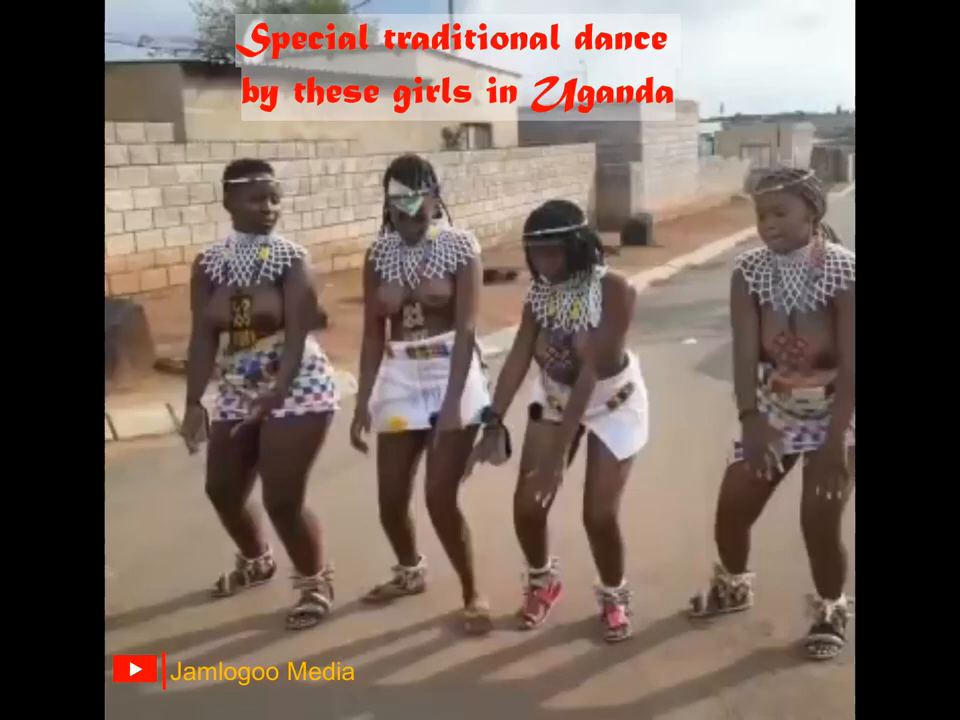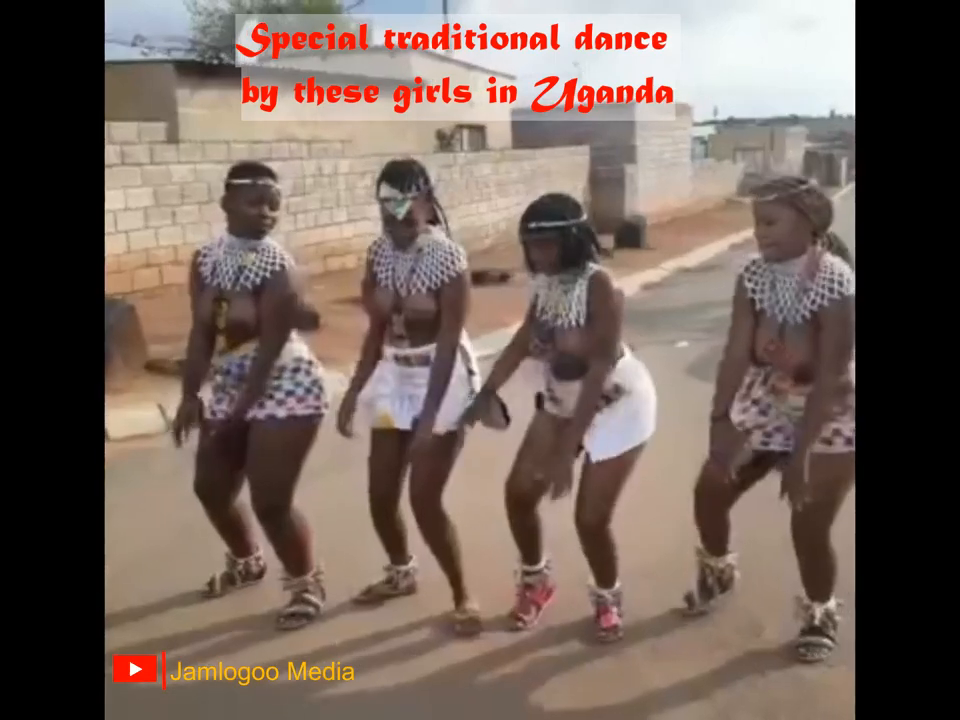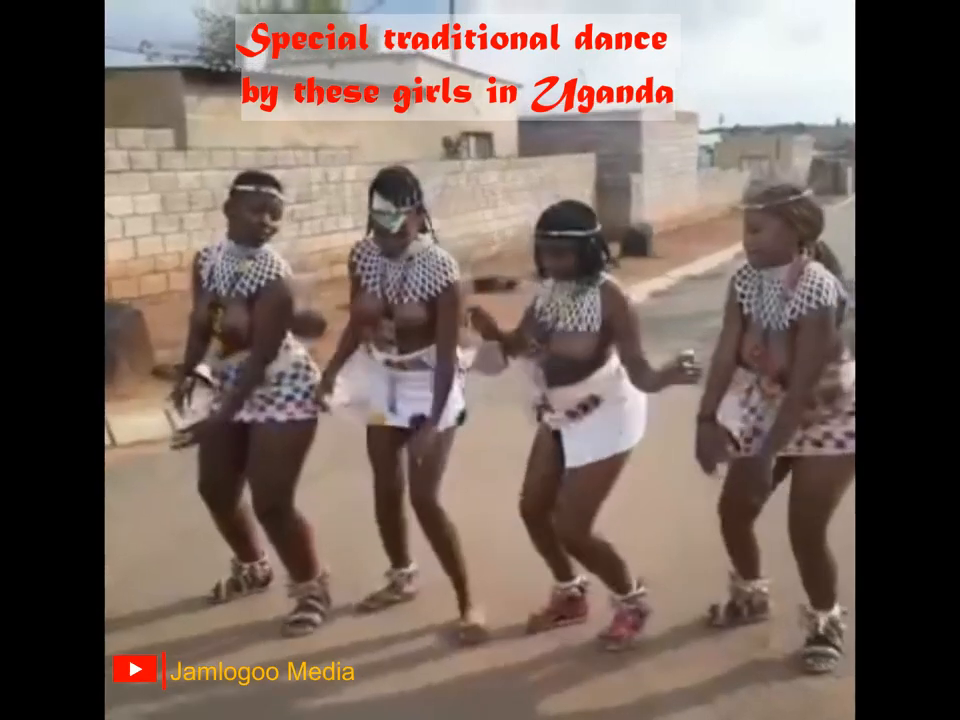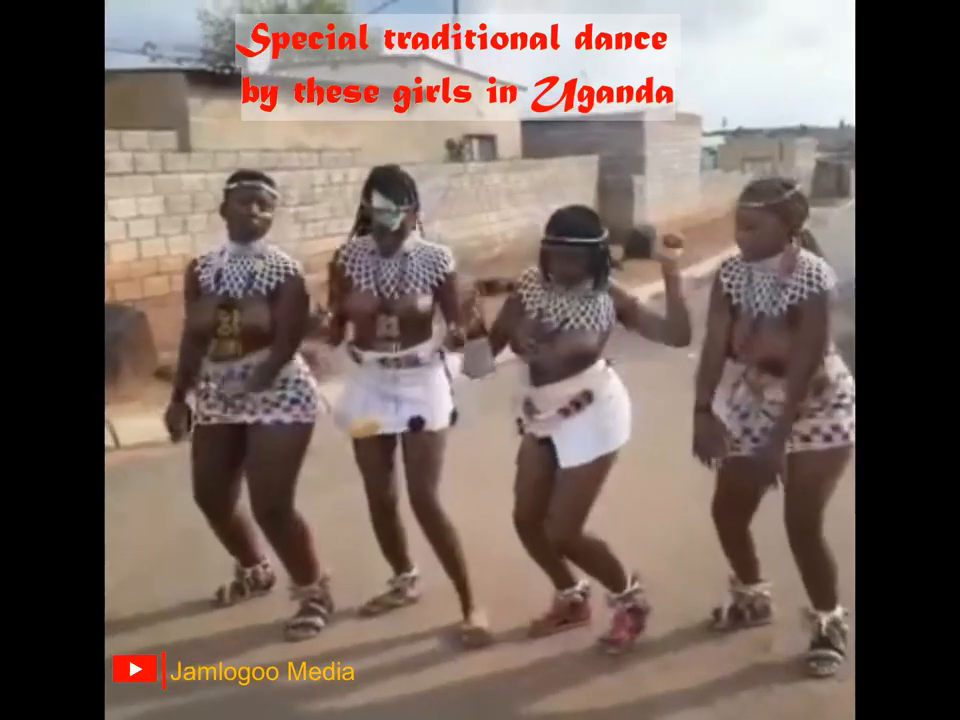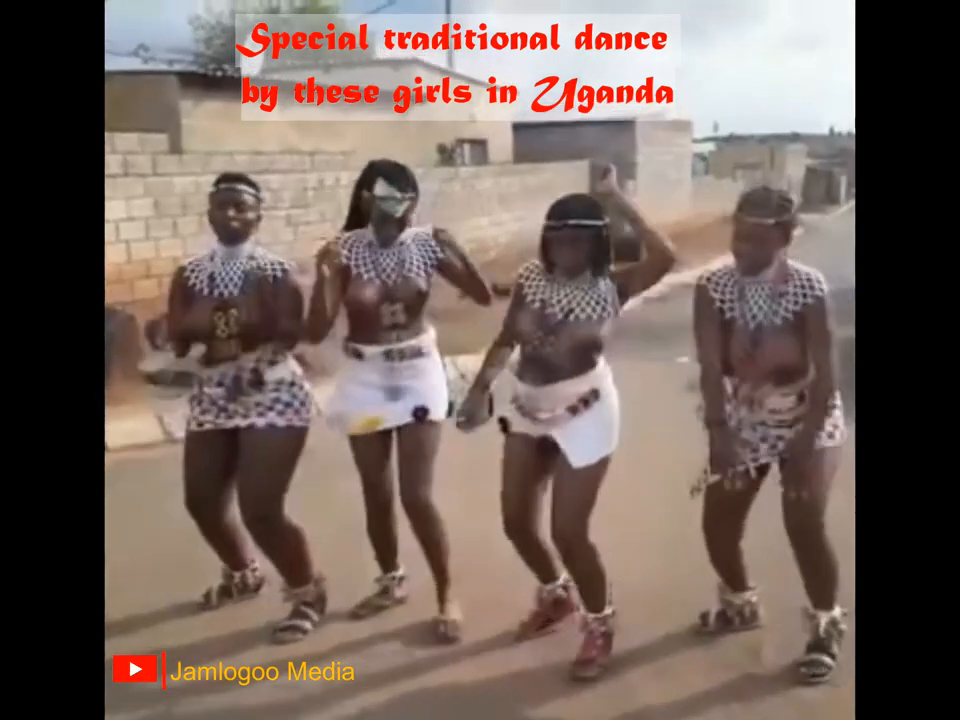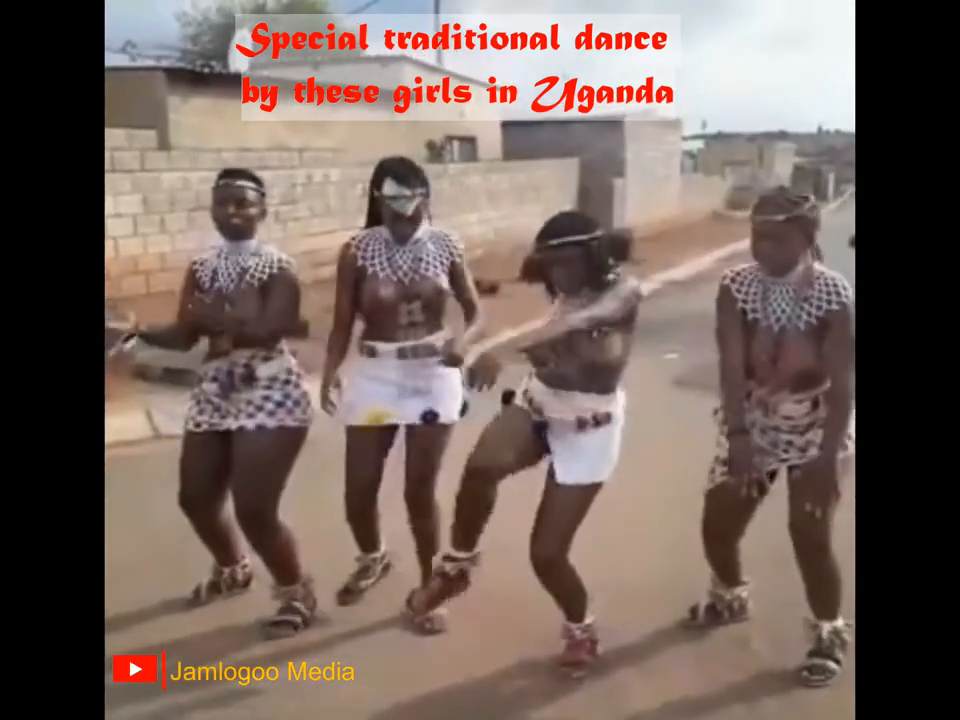
dt=0.3s
person 1, frame 1
left shoulder: (844, 269)
right shoulder: (749, 271)
left elbow: (850, 363)
right elbow: (745, 351)
left wrist: (835, 441)
right wrist: (751, 418)
left hip: (837, 410)
right hip: (773, 406)
left knee: (819, 522)
right knee: (731, 510)
left ankle: (831, 611)
right ankle: (733, 586)
person 1, frame 2
left shoulder: (836, 282)
right shoulder: (754, 276)
left elbow: (830, 377)
right elbow: (736, 352)
left wrist: (801, 453)
right wrist: (720, 420)
left hip: (832, 416)
right hip: (770, 405)
left knee: (809, 525)
right knee: (710, 491)
left ankle: (821, 615)
right ankle: (716, 572)
person 1, frame 3
left shoulder: (818, 290)
right shoulder: (745, 280)
left elbow: (803, 384)
right elbow: (726, 354)
left wrist: (767, 456)
right wrist: (707, 420)
left hip: (829, 417)
right hip: (768, 407)
left knee: (805, 529)
right knee: (732, 509)
left ankle: (826, 623)
right ankle: (751, 595)
person 1, frame 4
left shoulder: (813, 278)
right shoulder: (731, 273)
left elbow: (806, 368)
right elbow: (716, 345)
left wrist: (777, 442)
right wrist: (703, 412)
left hip: (816, 410)
right hip: (755, 406)
left knee: (802, 525)
right knee: (727, 510)
left ankle: (830, 624)
right ankle: (752, 598)
person 1, frame 5
left shoulder: (807, 287)
right shoulder: (712, 288)
left elbow: (823, 371)
right elbow: (711, 364)
left wrist: (808, 442)
right wrist: (719, 429)
left hip: (805, 419)
right hip: (740, 421)
left knee: (805, 525)
right knee: (717, 528)
left ankle: (827, 625)
right ankle: (741, 603)
person 1, frame 6
left shoulder: (831, 292)
right shoulder: (736, 287)
left elbow: (842, 380)
right elbow: (732, 366)
left wrist: (829, 455)
right wrist: (739, 435)
left hip: (817, 426)
right hip: (752, 423)
left knee: (810, 534)
right knee: (717, 525)
left ankle: (829, 633)
right ankle: (730, 597)
person 2, frame 1
left shoulder: (460, 246)
right shoulder: (379, 253)
left elbow: (465, 328)
right elbow: (373, 334)
left wrist: (453, 401)
right wrist: (362, 403)
left hip: (451, 378)
right hip: (398, 380)
left knee: (440, 499)
right knee: (390, 499)
left ankle: (472, 593)
right ankle: (410, 571)
person 2, frame 2
left shoulder: (448, 258)
right shoulder: (378, 253)
left elbow: (448, 344)
right elbow: (377, 331)
left wrist: (429, 418)
right wrist: (353, 394)
left hip: (440, 383)
right hip: (393, 380)
left knee: (425, 501)
right knee: (380, 495)
left ankle: (462, 595)
right ankle: (401, 572)
person 2, frame 3
left shoulder: (440, 267)
right shoulder: (362, 255)
left elbow: (448, 348)
right elbow: (358, 323)
left wrist: (435, 423)
right wrist: (331, 370)
left hip: (427, 384)
right hip: (380, 379)
left knee: (425, 499)
right knee: (385, 489)
left ankle: (467, 601)
right ankle: (402, 576)
person 2, frame 4
left shoulder: (435, 259)
right shoulder: (348, 258)
left elbow: (456, 326)
right elbow: (336, 328)
left wrist: (457, 334)
right wrist: (324, 327)
left hip: (420, 384)
right hip: (366, 385)
left knee: (424, 500)
right knee: (379, 497)
left ankle: (470, 604)
right ankle: (405, 581)
person 2, frame 5
left shoulder: (426, 244)
right shoulder: (342, 251)
left elbow: (483, 296)
right elbow: (317, 330)
left wrist: (455, 255)
right wrist: (324, 281)
left hip: (419, 375)
right hip: (364, 379)
left knee: (416, 495)
right knee: (376, 494)
left ankle: (445, 596)
right ankle: (391, 582)
person 2, frame 6
left shoulder: (444, 245)
right shoulder: (357, 250)
left elbow: (474, 312)
right elbow: (342, 324)
left wrist: (462, 340)
right wrist: (331, 371)
left hip: (432, 375)
right hip: (376, 374)
left knee: (419, 490)
right knee: (359, 489)
right ankle: (372, 558)
person 3, frame 1
left shoulder: (291, 259)
right shoulder: (208, 264)
left elbow: (298, 333)
right elbow: (203, 336)
left wrist: (278, 393)
right wrist: (193, 403)
left hip: (296, 388)
right hip: (236, 391)
left knee: (282, 499)
right knee: (222, 490)
left ankle: (316, 582)
right ankle: (255, 560)
person 3, frame 2
left shoulder: (277, 267)
right shoulder: (205, 260)
left elbow: (271, 346)
right elbow: (202, 332)
left wrist: (241, 411)
right wrist: (190, 395)
left hip: (283, 389)
right hip: (229, 389)
left knee: (270, 500)
right knee: (210, 487)
left ankle: (306, 584)
right ankle: (245, 561)
person 3, frame 3
left shoulder: (274, 276)
right shoulder: (206, 260)
left elbow: (262, 353)
left wrist: (223, 415)
right wrist: (187, 373)
left hip: (280, 393)
right hip: (228, 390)
left knee: (272, 502)
right knee: (215, 489)
left ankle: (312, 589)
right ankle: (252, 567)
person 3, frame 4
left shoulder: (284, 273)
right shoulder: (201, 269)
left elbow: (285, 346)
right elbow: (194, 336)
left wrist: (252, 385)
right wrist: (179, 397)
left hip: (277, 396)
right hip: (217, 397)
left knee: (271, 506)
right knee: (210, 496)
left ankle: (314, 592)
right ankle: (254, 570)
person 3, frame 5
left shoulder: (275, 271)
right shoulder: (189, 275)
left elbow: (290, 336)
right elbow: (177, 341)
left wrist: (264, 305)
left hip: (273, 399)
right hip: (213, 399)
left knee: (263, 511)
right knee: (202, 503)
left ankle: (308, 594)
right ankle: (242, 573)
person 3, frame 6
left shoulder: (277, 268)
right shoulder: (200, 269)
left elbow: (271, 333)
right elbow: (183, 336)
left wrist: (222, 319)
right wrist: (137, 332)
left hip: (269, 398)
right hip: (213, 397)
left knee: (254, 510)
right knee: (195, 498)
left ankle: (296, 591)
right ankle: (232, 569)
person 4, frame 1
left shoulder: (614, 289)
right shoulder: (539, 292)
left elbow: (593, 369)
right elbow: (518, 358)
left wrist: (560, 450)
right wrist: (494, 423)
left hip: (613, 405)
right hip: (555, 401)
left knee: (600, 516)
right knee: (527, 507)
left ankle: (614, 596)
right ankle: (542, 581)
person 4, frame 2
left shoulder: (599, 287)
right shoulder: (546, 283)
left elbow: (598, 371)
right elbow: (520, 344)
left wrist: (568, 450)
right wrist: (485, 395)
left hip: (615, 404)
right hip: (561, 399)
left knee: (591, 518)
right knee: (518, 491)
left ankle: (608, 598)
right ankle: (535, 581)
person 4, frame 3
left shoulder: (608, 298)
right shoulder: (548, 288)
left elbow: (640, 374)
right elbow: (516, 344)
left wrist: (668, 377)
right wrist: (488, 330)
left hip: (604, 415)
right hip: (559, 413)
left knee: (570, 529)
right knee: (533, 510)
left ankle: (632, 601)
right ankle: (570, 594)
person 4, frame 4
left shoulder: (610, 299)
right shoulder: (530, 285)
left elbow: (679, 336)
right elbow: (495, 342)
left wrist: (670, 273)
left hip: (591, 416)
right hip: (542, 416)
left knee: (563, 532)
right knee: (527, 520)
left ankle: (630, 598)
right ankle: (571, 599)
person 4, frame 5
left shoulder: (612, 286)
right shoulder: (531, 277)
left elbow: (664, 258)
right elbow: (507, 338)
left wrist: (619, 199)
right wrist: (478, 387)
left hip: (583, 413)
right hip: (527, 407)
left knee: (568, 533)
right knee: (517, 525)
left ankle: (599, 626)
right ankle: (554, 595)
person 4, frame 6
left shoulder: (622, 293)
right shoulder: (566, 299)
left elbow: (582, 319)
left wrist: (505, 345)
left hip: (587, 430)
right hip: (535, 407)
left knee: (547, 554)
right knee: (482, 465)
left ankle: (582, 632)
right ankle: (455, 567)
